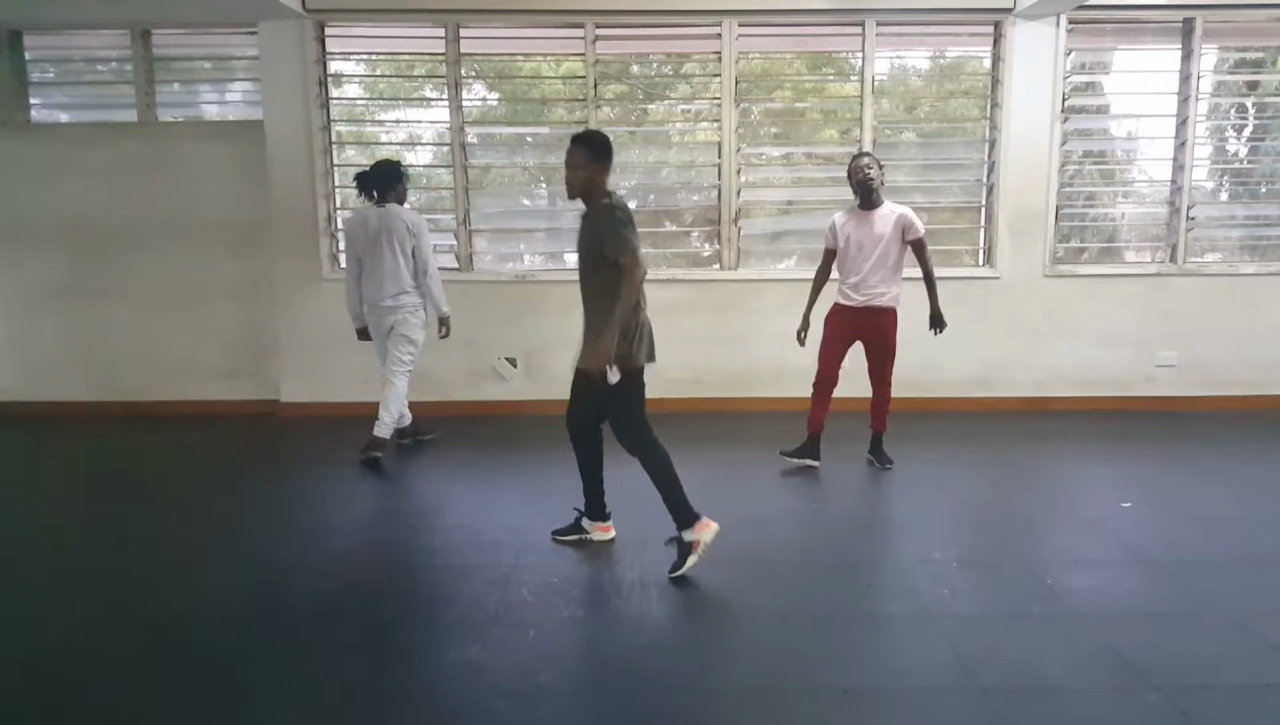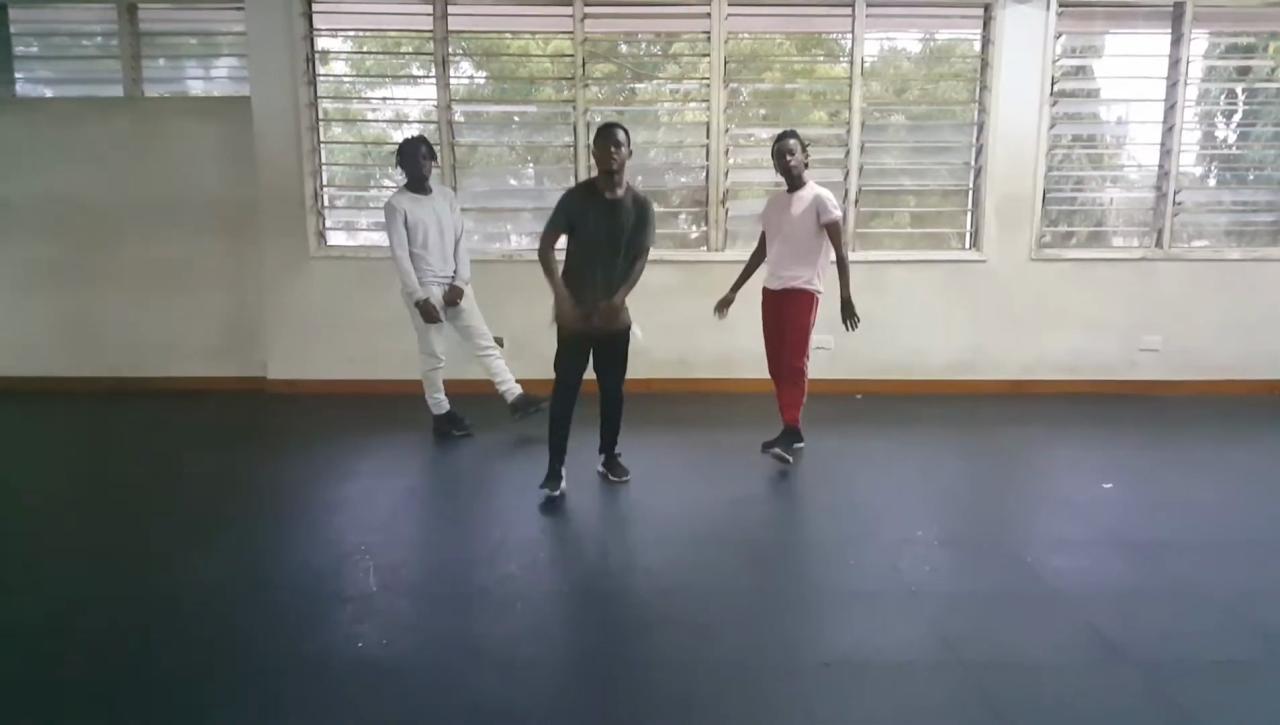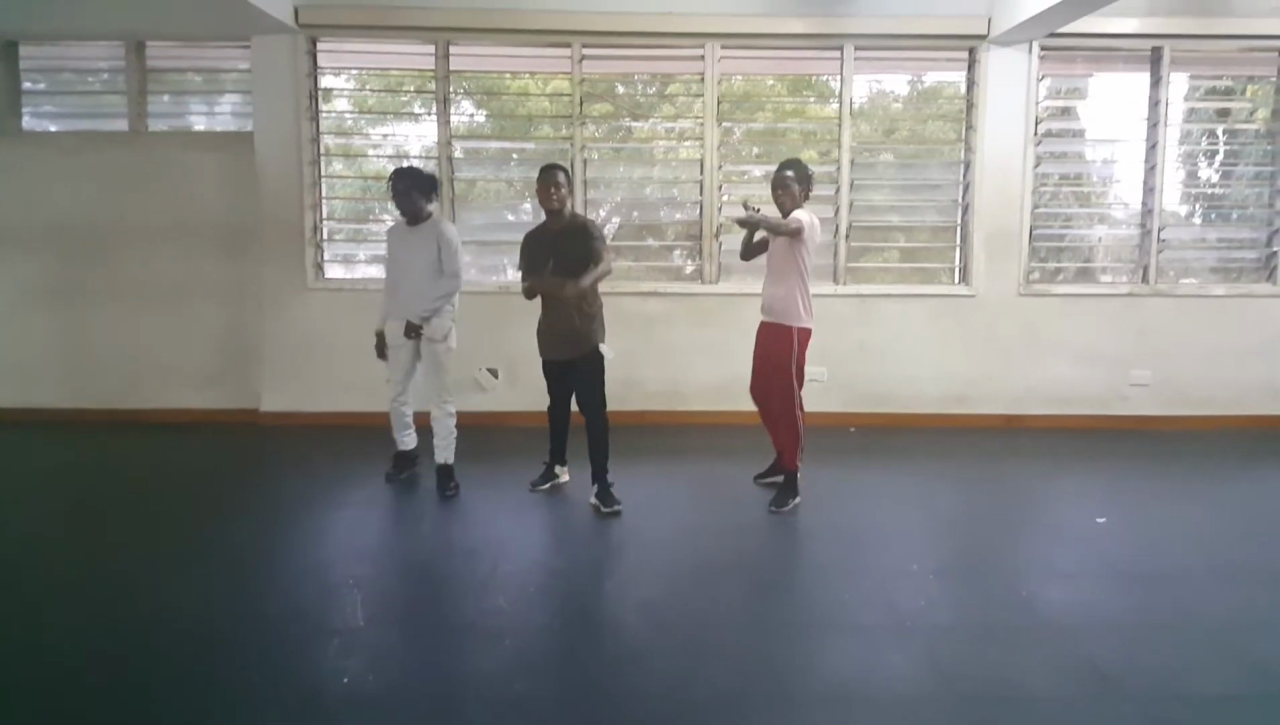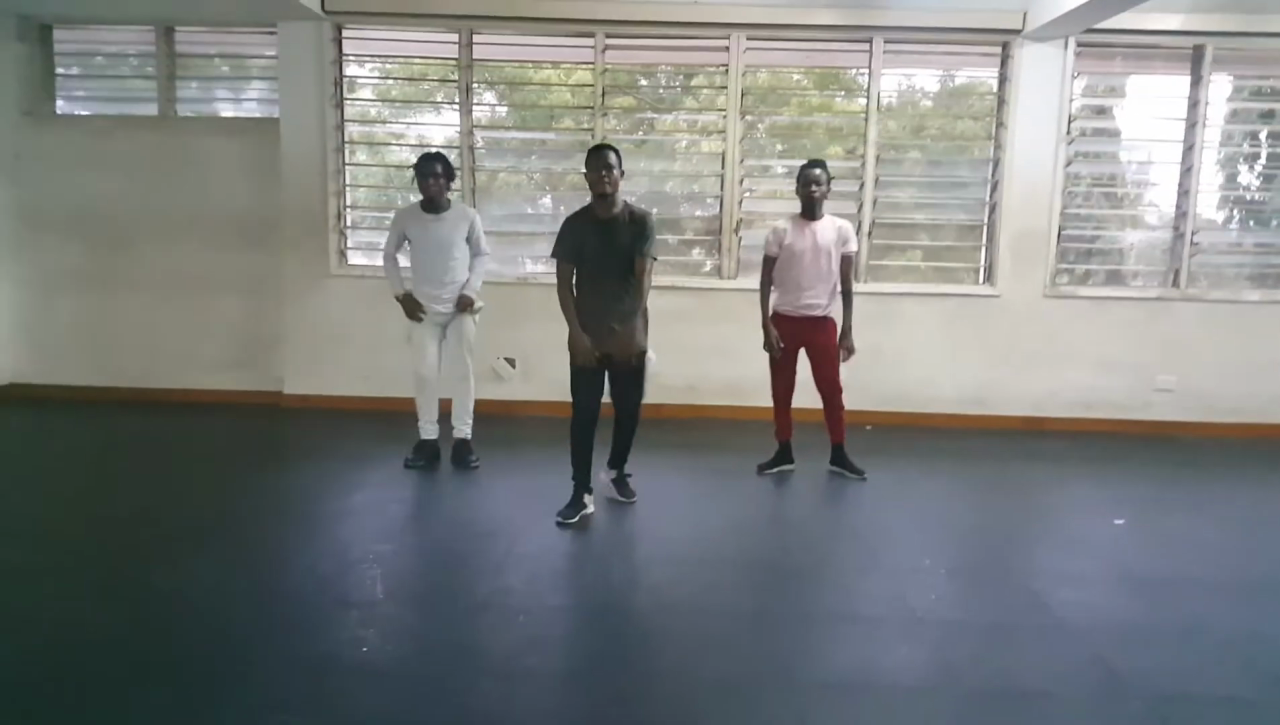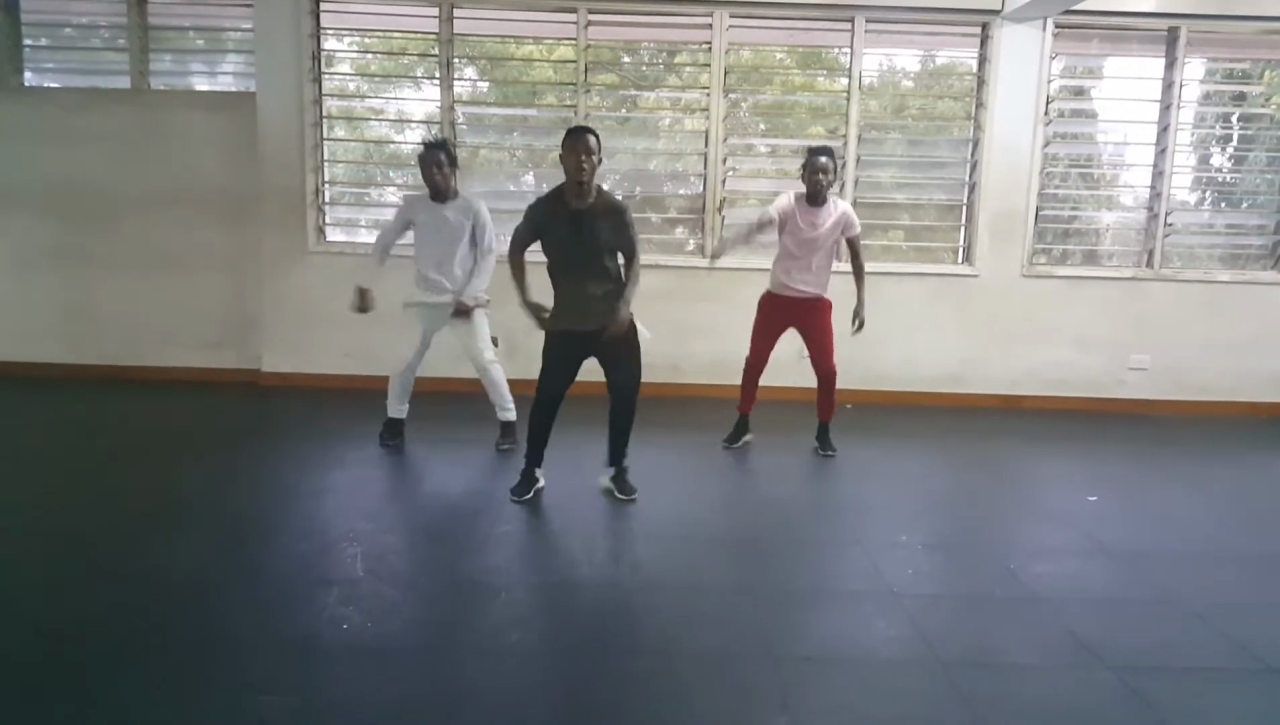
dt=1s
person 1, frame 1
left shoulder: (609, 214)
right shoulder: (595, 215)
left elbow: (635, 270)
left wrist: (609, 336)
left hip: (617, 344)
right hip: (602, 342)
left knee: (634, 434)
right knee: (580, 424)
left ankle: (691, 524)
right ankle: (596, 518)
person 1, frame 2
left shoulder: (640, 205)
right shoulder: (575, 198)
left elbow: (640, 258)
right elbow: (545, 248)
left wrist: (619, 299)
right wrist: (560, 295)
left hip: (614, 313)
right hip: (575, 311)
left knee: (612, 389)
right knee: (565, 387)
left ankle: (608, 455)
right ankle: (555, 468)
person 1, frame 3
left shoulder: (585, 228)
right shoulder: (532, 239)
left elbow: (605, 263)
right elbow: (528, 289)
left wrist: (580, 285)
right wrist: (538, 284)
left hip: (585, 334)
right hip: (552, 336)
left knee: (594, 409)
right knee: (558, 404)
left ankle: (601, 484)
right ankle: (557, 466)
person 1, frame 4
left shoulder: (640, 220)
right shoulder: (575, 224)
left elbow: (644, 274)
right elbow: (563, 281)
left wrist: (635, 326)
right wrist: (576, 332)
left hip: (627, 333)
right hip: (587, 336)
left knee: (629, 408)
right knee: (584, 412)
left ankle: (617, 470)
right ankle: (581, 492)
person 1, frame 5
left shoulder: (614, 209)
right shoulder: (544, 208)
left elbow: (632, 259)
right elbow: (516, 251)
left wrist: (623, 307)
right wrist: (527, 302)
left hip: (612, 321)
right hip: (566, 322)
left knee: (626, 394)
right knee: (547, 396)
left ankle: (617, 470)
right ankle: (531, 471)
person 2, frame 1
left shoulder: (902, 216)
right shoulder: (839, 221)
left elbow: (924, 262)
right elbow: (825, 268)
left wrist: (935, 307)
right wrist: (807, 313)
left hip: (882, 312)
right hip: (844, 309)
left knee: (881, 381)
right knee: (824, 376)
left ankle: (876, 446)
right ankle: (812, 446)
person 2, frame 2
left shoulder: (820, 198)
right shoulder: (773, 203)
left elbow: (839, 248)
right elbow: (761, 251)
left wrist: (846, 296)
right wrist: (733, 291)
left hip: (803, 291)
right hip: (772, 292)
left knee: (794, 362)
right knee: (777, 365)
left ankle: (790, 437)
right ankle: (790, 430)
person 2, frame 3
left shoulder: (804, 219)
right shoulder: (778, 227)
left elbow: (785, 228)
right elbow: (746, 255)
left wrist: (756, 220)
right wrist: (753, 226)
left hip: (792, 325)
right hip: (770, 322)
left knee: (788, 399)
right knee: (761, 392)
left ankle: (791, 482)
right ankle: (783, 459)
person 2, frame 4
left shoulder: (842, 229)
right shoulder: (780, 230)
left elbow: (846, 283)
right elbow: (766, 281)
left wrist: (847, 330)
right wrist: (767, 326)
left hip: (822, 322)
right hip: (784, 320)
left knee: (831, 390)
right knee: (781, 390)
left ankle: (838, 455)
right ankle: (784, 453)
person 2, frame 5
left shoulder: (843, 212)
right shoulder: (787, 204)
left elbow: (856, 257)
right elbow: (756, 227)
left wrist: (860, 302)
right wrist: (728, 245)
left hip: (814, 303)
right hip: (777, 299)
left knee: (826, 369)
right knee: (754, 363)
left ankle: (823, 432)
right ankle: (742, 424)
person 3, frame 1
left shoulder: (354, 223)
right shoulder: (413, 221)
left elbow: (353, 276)
right elbow: (427, 271)
left wrist: (358, 320)
right wrist: (442, 312)
left hip: (375, 310)
right hip: (408, 309)
left knee: (392, 369)
right knee: (398, 372)
left ankle: (404, 425)
right ankle: (379, 438)
person 3, frame 2
left shoulder: (447, 196)
right shoulder: (397, 205)
left elbow: (459, 241)
right elbow: (400, 255)
left wrist: (460, 282)
right wrist: (419, 297)
left hip: (455, 285)
right hip: (425, 289)
left knee: (483, 341)
right knee: (433, 355)
left ankle: (515, 397)
right ankle: (442, 416)
person 3, frame 3
left shoulder: (442, 230)
right shoulder: (394, 233)
left elbow: (453, 280)
left wrist: (419, 317)
right wrist: (381, 327)
left hip: (435, 324)
right hip: (401, 326)
left knee: (440, 397)
right knee: (397, 393)
left ankle: (445, 466)
right ankle: (406, 452)
person 3, frame 4
left shoulder: (467, 216)
right shoulder: (405, 217)
left elbow: (481, 255)
right elbow: (389, 255)
left wrist: (470, 291)
right wrist: (400, 293)
left hip: (459, 307)
right hip: (423, 308)
left knee: (462, 372)
right knee: (425, 373)
left ankle: (462, 439)
right ankle: (428, 440)
person 3, frame 5
left shoulder: (473, 208)
right shoulder: (412, 206)
left elbow: (488, 253)
right elbow: (383, 244)
left wrist: (472, 296)
right wrist: (366, 284)
left hip: (463, 301)
right hip: (426, 299)
left knee: (483, 358)
right knee: (407, 362)
left ankle: (508, 423)
right ankle: (394, 420)
